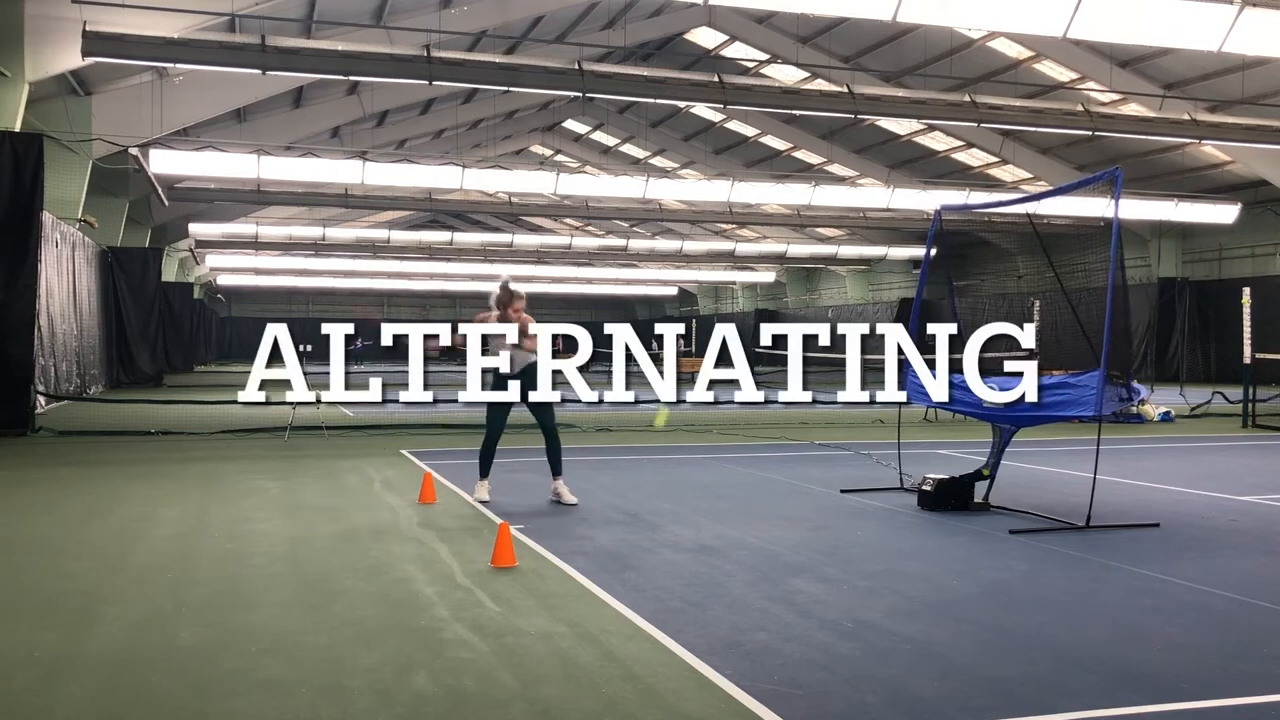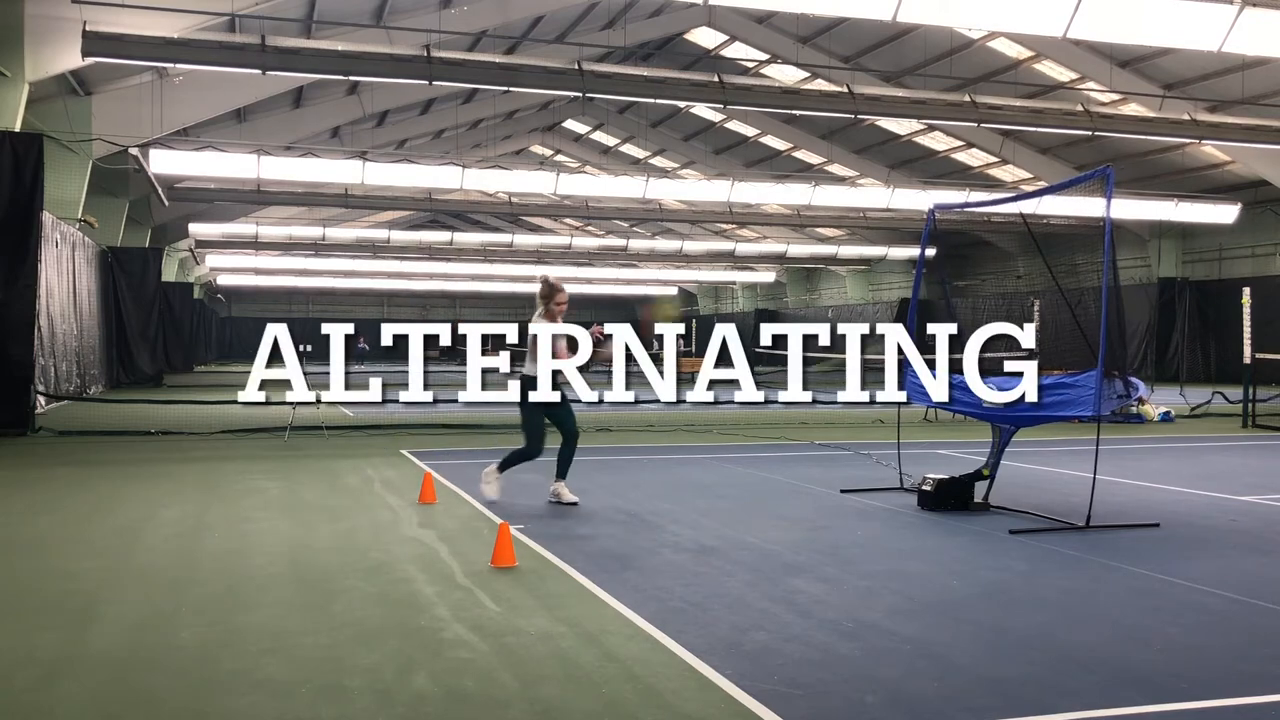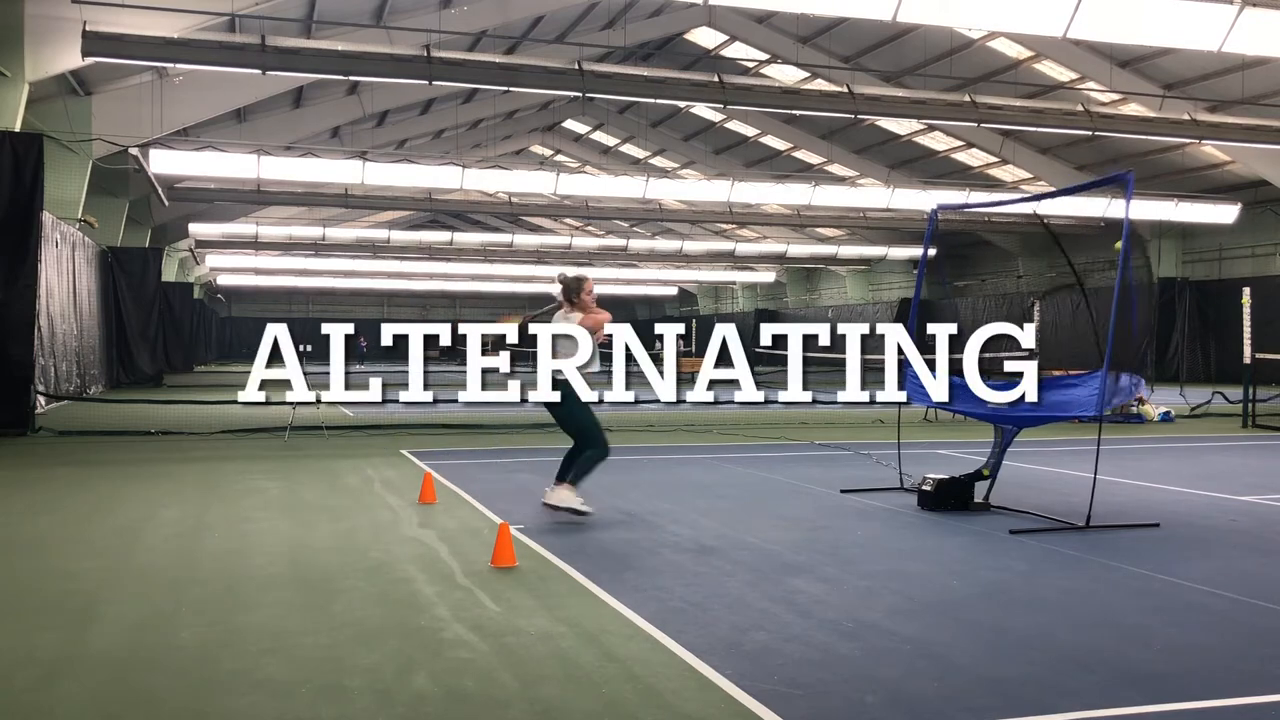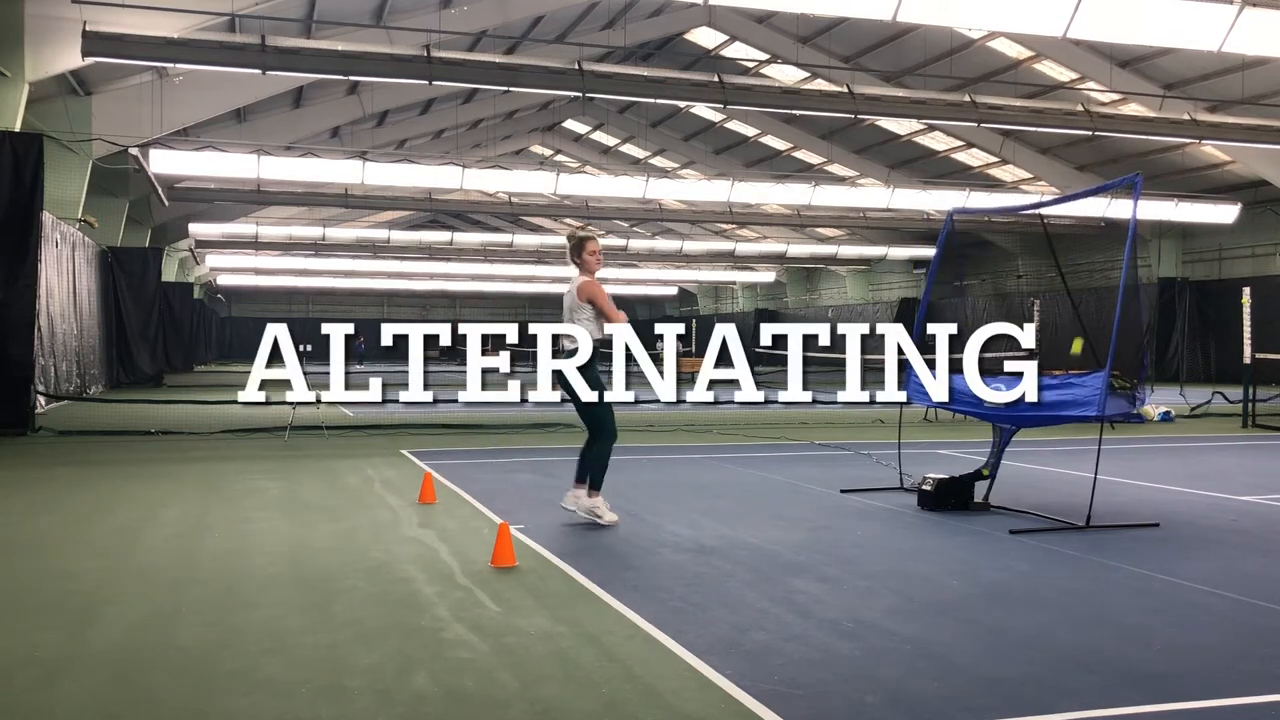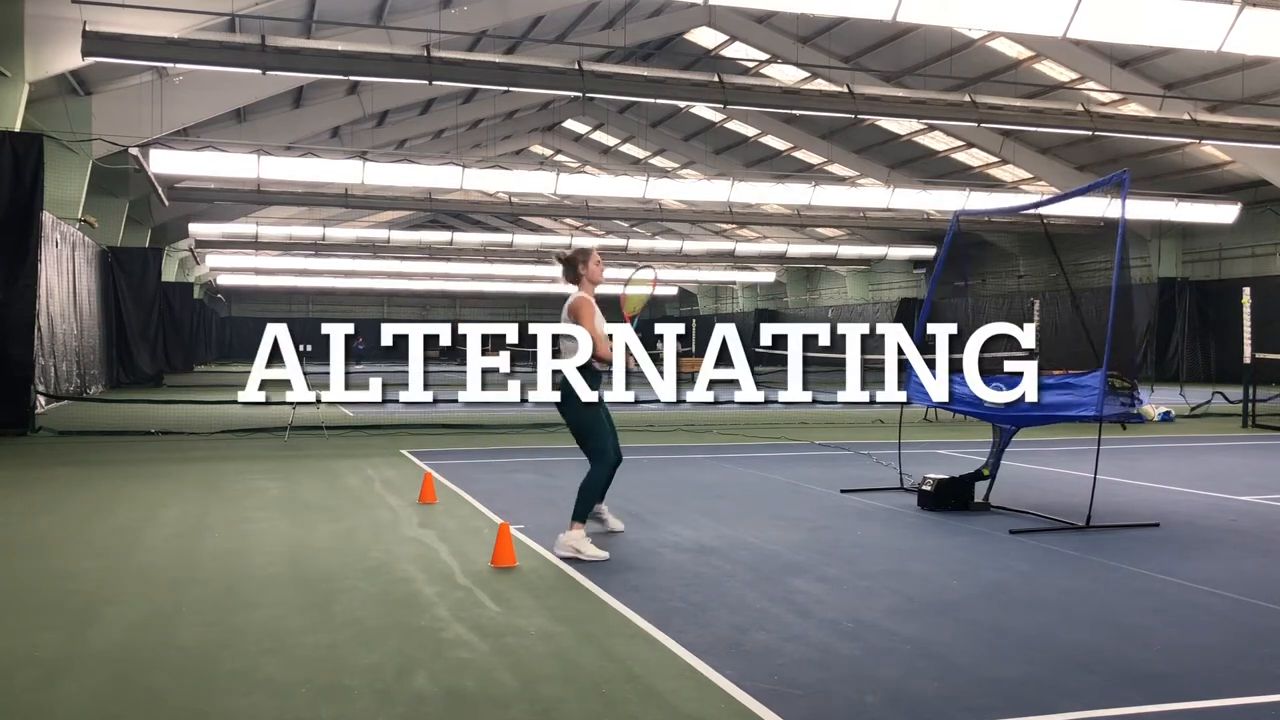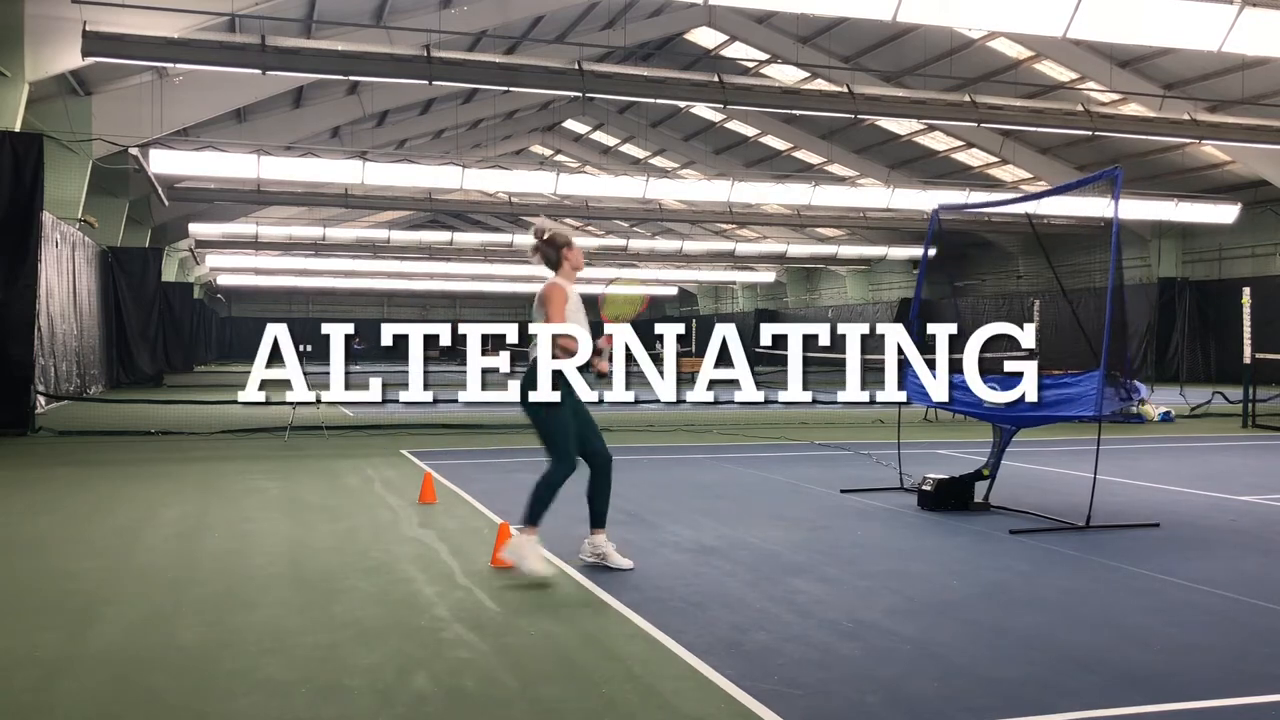
dt=0.3s
person 1, frame 1
left shoulder: (526, 322)
right shoulder: (485, 320)
left elbow: (534, 347)
left hip: (531, 378)
right hip: (503, 381)
left knee: (551, 432)
right knee: (492, 436)
left ankle: (558, 485)
right ankle: (482, 483)
person 1, frame 2
left shoulder: (552, 317)
left elbow: (562, 341)
left wrist: (587, 333)
right hip: (534, 387)
left knee: (571, 434)
right knee: (534, 448)
left ankle: (558, 486)
right ankle: (494, 472)
person 1, frame 3
left shoulder: (561, 317)
right shoulder: (586, 321)
right elbow: (607, 316)
left wrist: (592, 340)
right wrist: (590, 309)
left hip: (557, 391)
right hip: (568, 394)
left knee: (583, 443)
right knee: (599, 447)
left ankle: (559, 488)
right ankle: (563, 491)
person 1, frame 4
left shoulder: (575, 286)
right shoulder: (590, 286)
right elbow: (619, 321)
left wrist: (606, 314)
right wrist: (621, 315)
right hip: (582, 367)
left knee: (596, 435)
right knee: (607, 435)
left ankle: (578, 494)
right ankle: (592, 500)
person 1, frame 5
left shoulder: (586, 303)
right shoulder: (582, 302)
right elbow: (597, 351)
right wrist: (623, 360)
left hip: (585, 390)
right hip: (576, 390)
left knee: (613, 455)
right knee: (603, 459)
left ankle: (597, 508)
right ankle: (573, 537)
person 1, frame 6
left shoulder: (568, 291)
right shoulder: (555, 288)
right elbow: (560, 342)
left wrist: (596, 348)
right wrist: (595, 363)
left hip: (561, 386)
left knee: (602, 459)
right knee: (564, 462)
left ankle: (596, 543)
right ankle: (524, 540)
